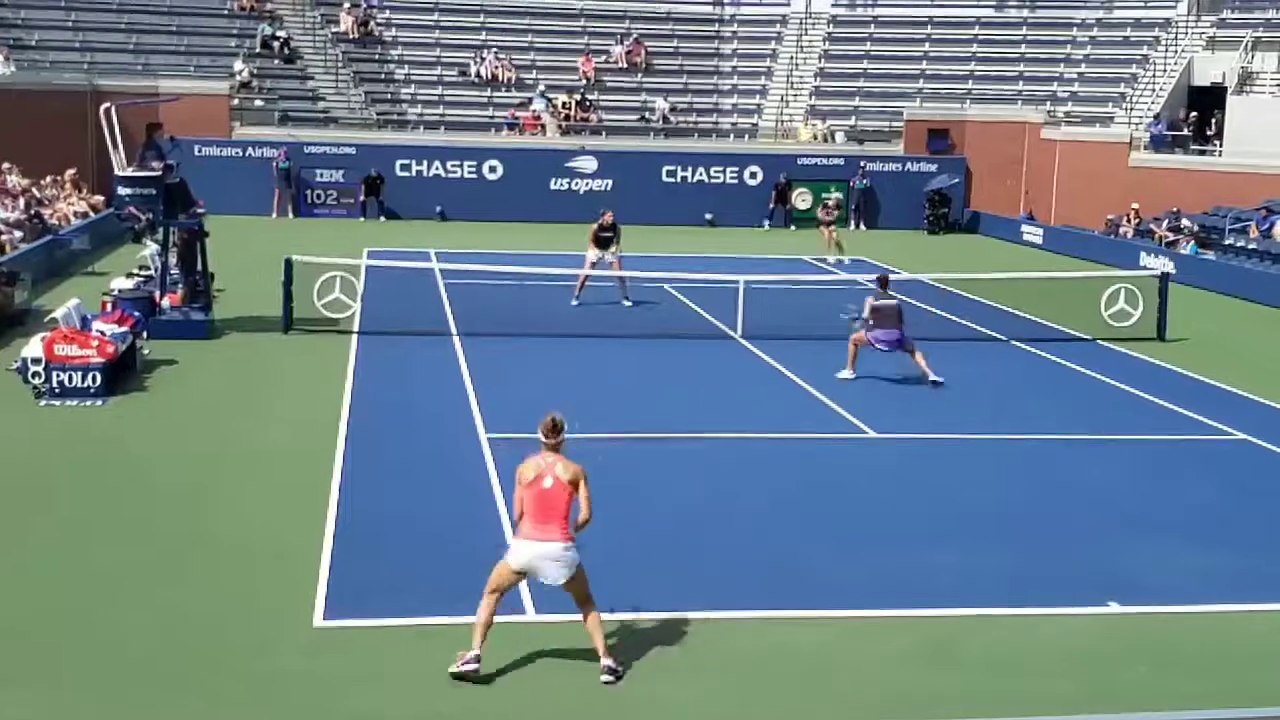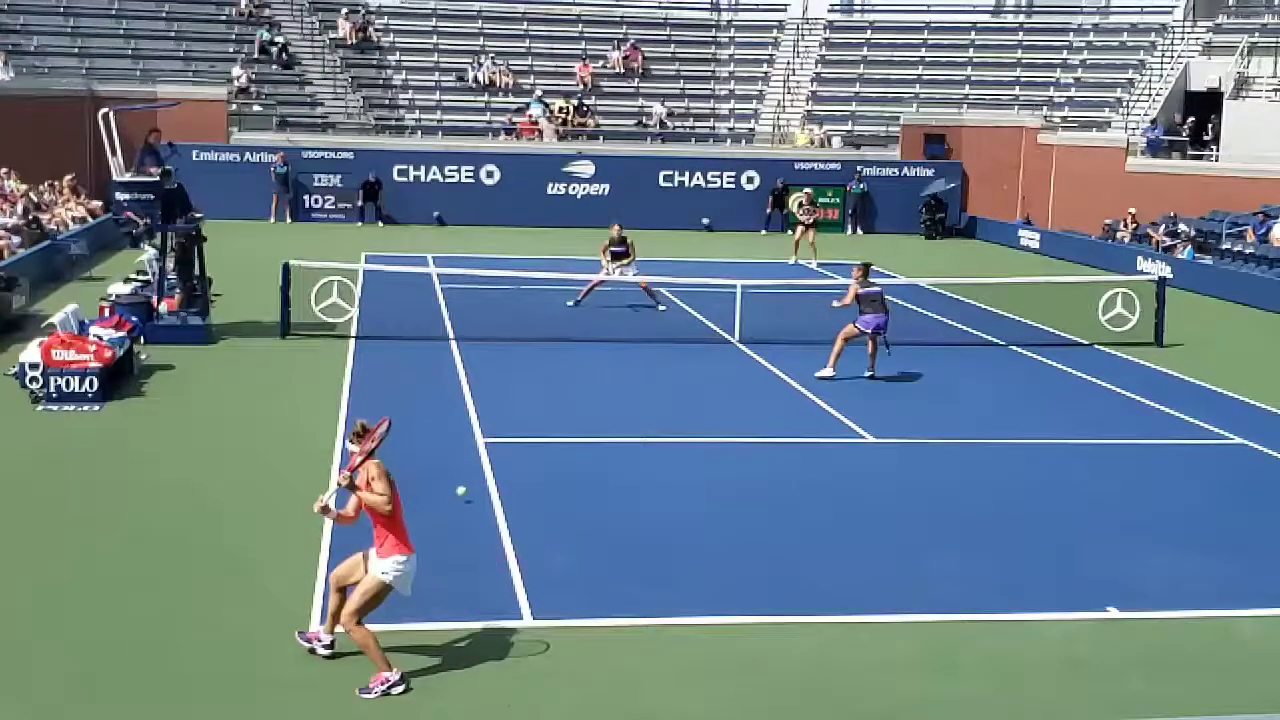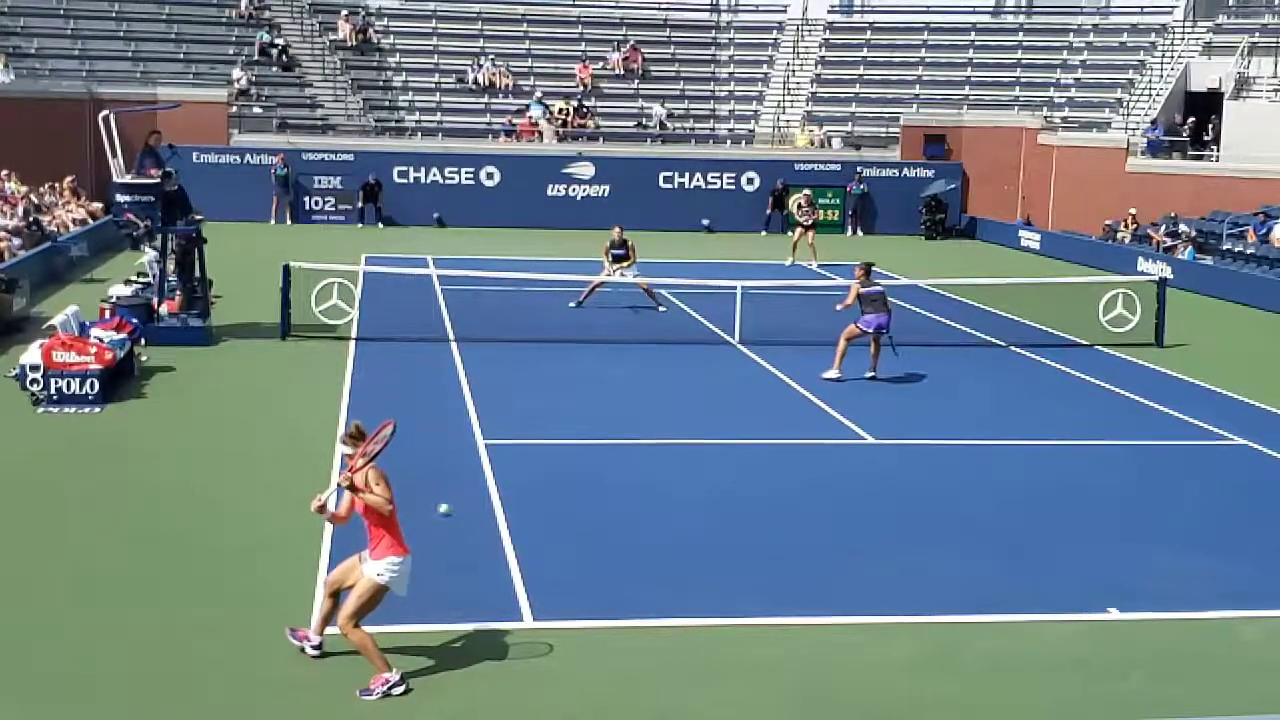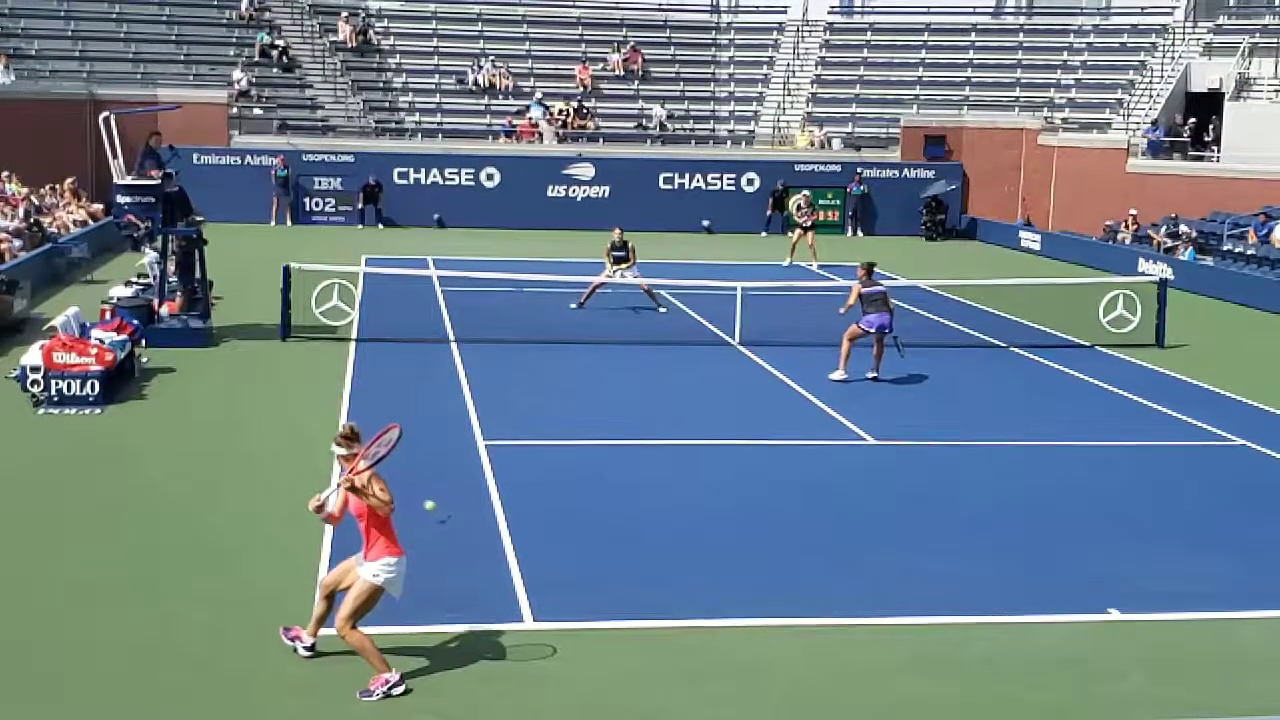
dt=0.7s
person 1, frame 1
left shoulder: (525, 467)
right shoulder: (575, 471)
left elbow: (518, 515)
right elbow: (585, 515)
left hip: (526, 545)
right hip: (559, 547)
left knee: (491, 596)
right knee: (586, 604)
left ankle: (473, 656)
right ankle: (606, 663)
person 1, frame 2
left shoulder: (374, 468)
right shoulder: (361, 473)
left elbow: (387, 505)
right elbow: (350, 517)
left wrist: (354, 490)
right wrist: (328, 512)
left hip: (394, 559)
right hip: (381, 553)
left knee: (349, 619)
right knee: (336, 579)
left ankle: (390, 677)
right ankle: (325, 639)
person 1, frame 3
left shoulder: (370, 472)
right shoulder: (355, 476)
left elbow: (387, 507)
right elbow: (342, 517)
left wrist: (355, 491)
right wrist: (324, 511)
left hip: (389, 559)
right hip: (375, 554)
left knee: (346, 622)
right knee: (332, 583)
left ankle: (390, 678)
right ankle: (314, 639)
person 1, frame 4
left shoulder: (366, 475)
right shoulder: (347, 479)
left elbow: (388, 507)
right elbow: (335, 518)
left wrist: (357, 492)
right wrist: (320, 511)
left hip: (384, 561)
right hip: (369, 556)
left knee: (343, 625)
right knee: (327, 586)
left ankle: (389, 678)
right ankle: (307, 639)
